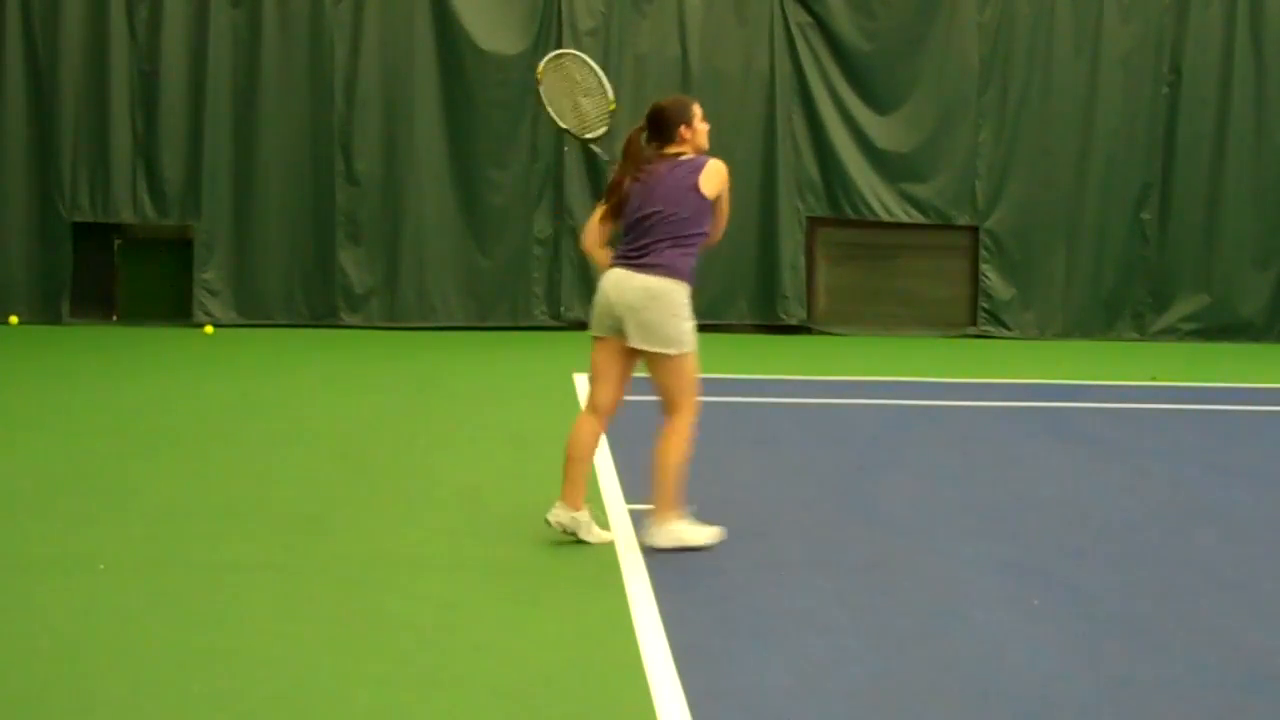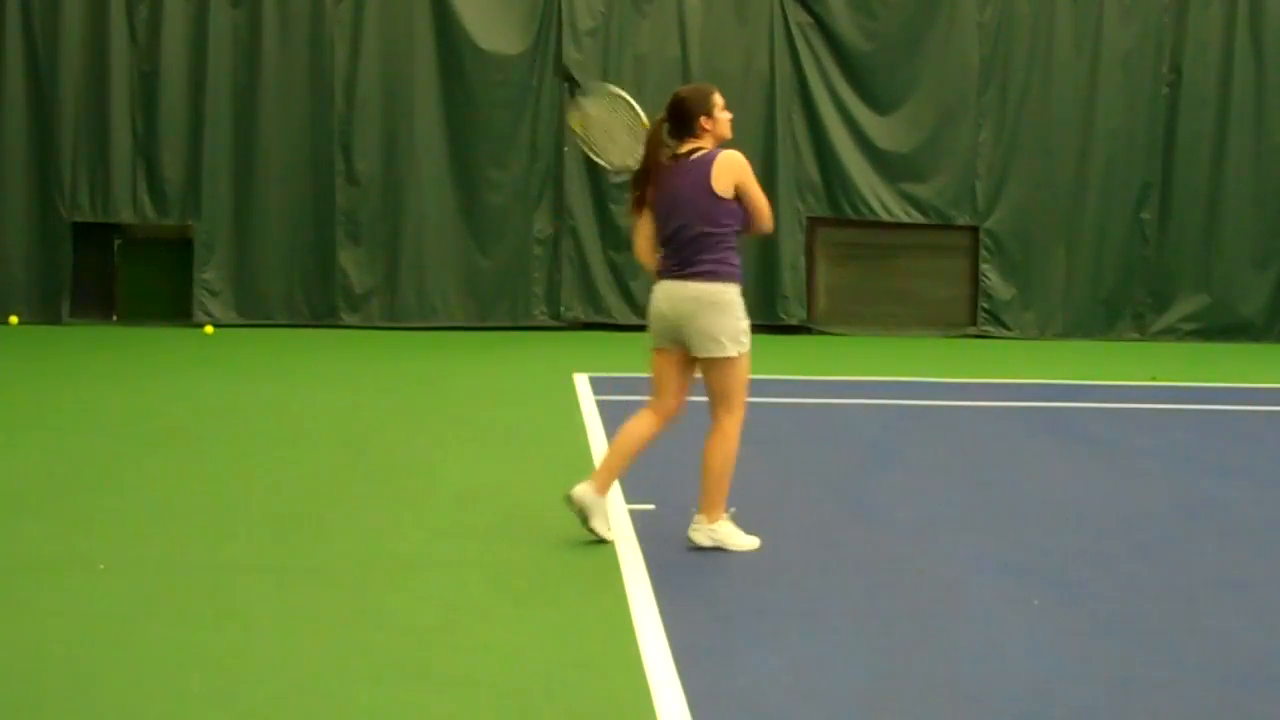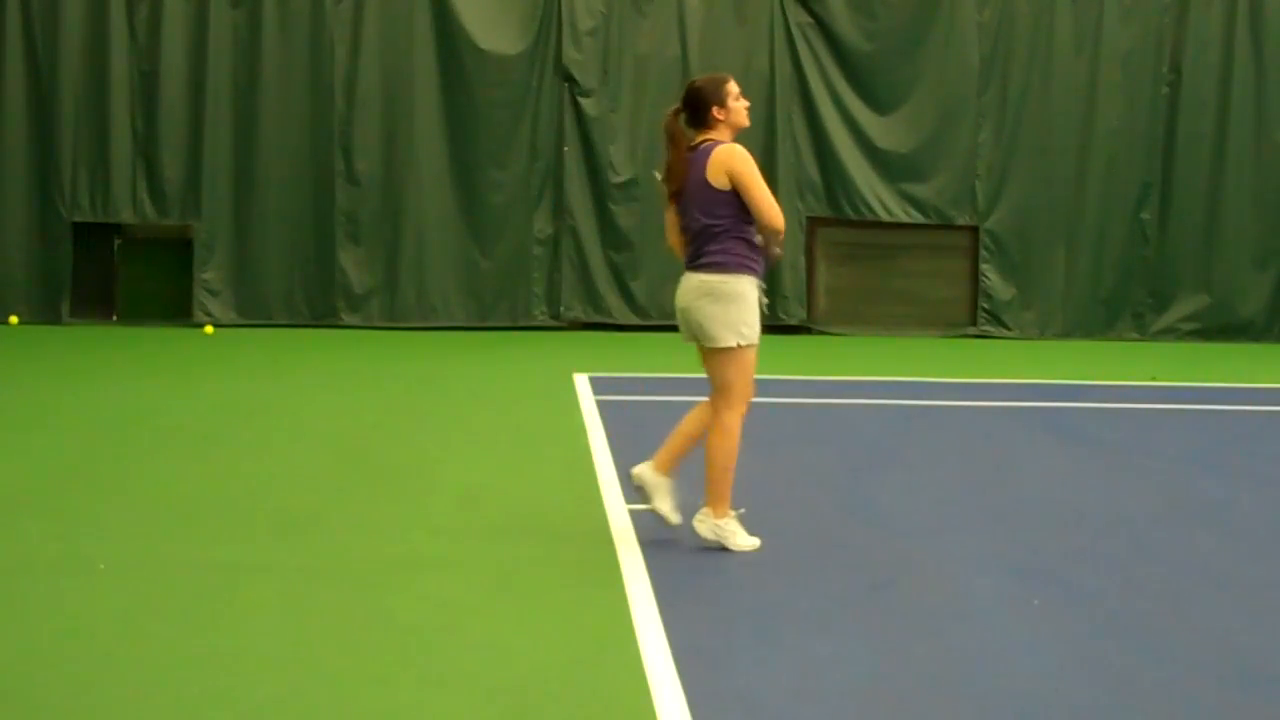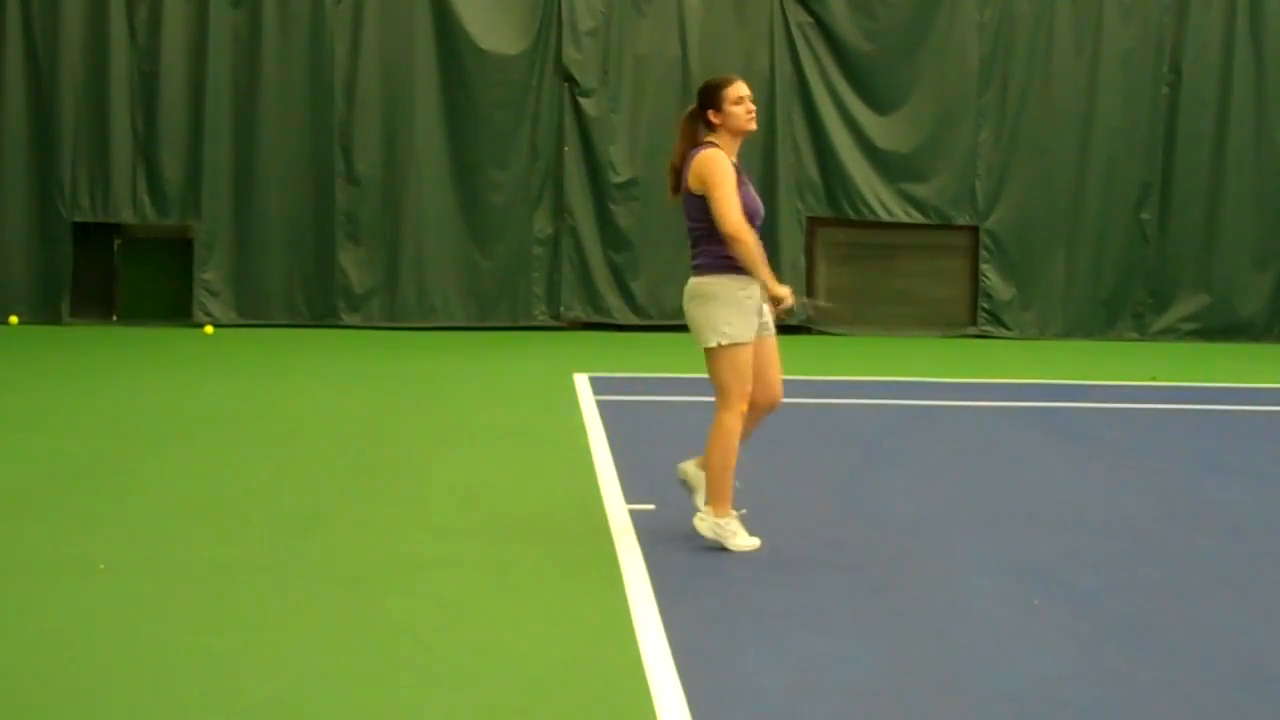
dt=0.2s
person 1, frame 1
left shoulder: (632, 177)
right shoulder: (712, 171)
left elbow: (592, 242)
right elbow: (713, 234)
left hip: (615, 289)
right hip: (662, 296)
left knee: (599, 406)
right knee: (682, 412)
left ankle: (570, 507)
right ankle: (667, 520)
person 1, frame 2
left shoulder: (658, 175)
right shoulder: (730, 163)
left elbow: (644, 250)
right elbow: (764, 224)
left hip: (668, 298)
right hip: (714, 300)
left knee: (660, 409)
right knee: (729, 414)
left ankle: (593, 489)
right ankle: (711, 521)
person 1, frame 3
left shoulder: (684, 161)
right shoulder: (731, 155)
left elbow: (675, 238)
right elbow: (776, 223)
right wrist: (766, 242)
left hip: (696, 288)
right hip: (727, 291)
left knee: (725, 400)
right knee: (732, 407)
left ankle: (657, 469)
right ankle: (717, 516)
person 1, frame 4
left shoulder: (719, 161)
right shoulder: (712, 159)
right elbow: (734, 230)
left wrist: (761, 285)
right wrist: (771, 282)
left hip: (742, 293)
right hip: (723, 293)
left knee: (767, 396)
right knee: (736, 404)
left ankle: (702, 469)
right ankle: (719, 515)
